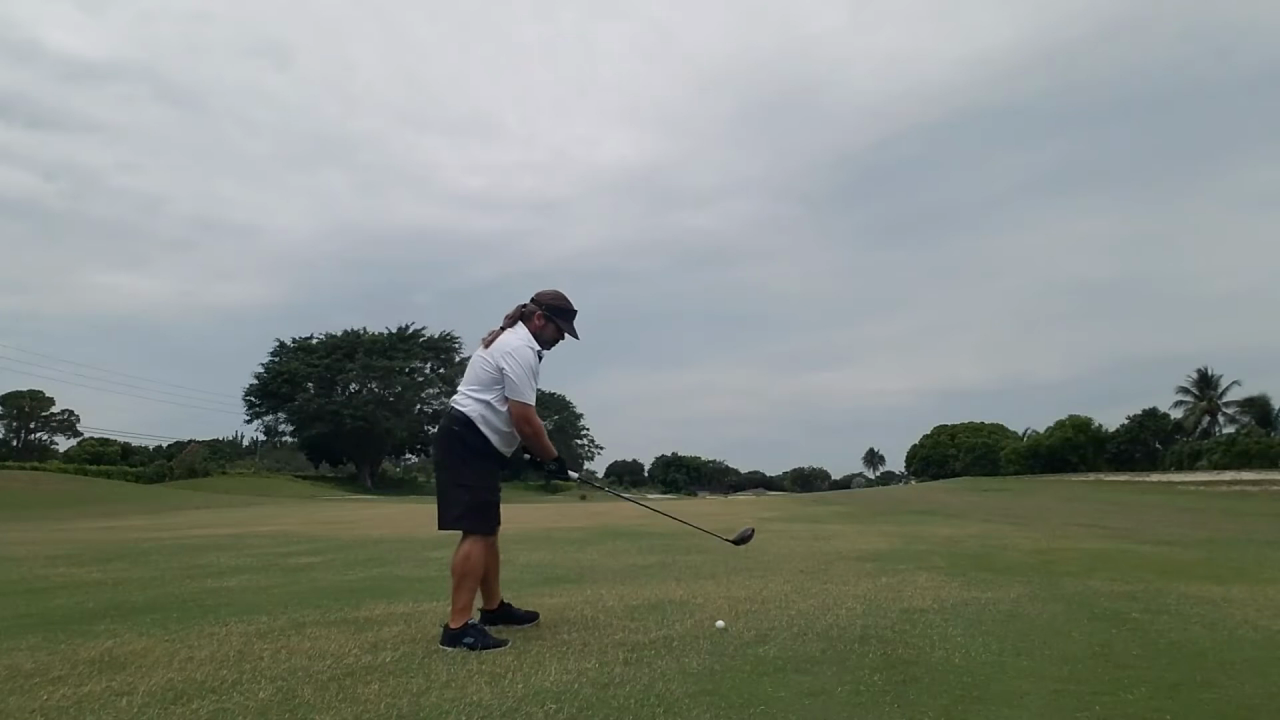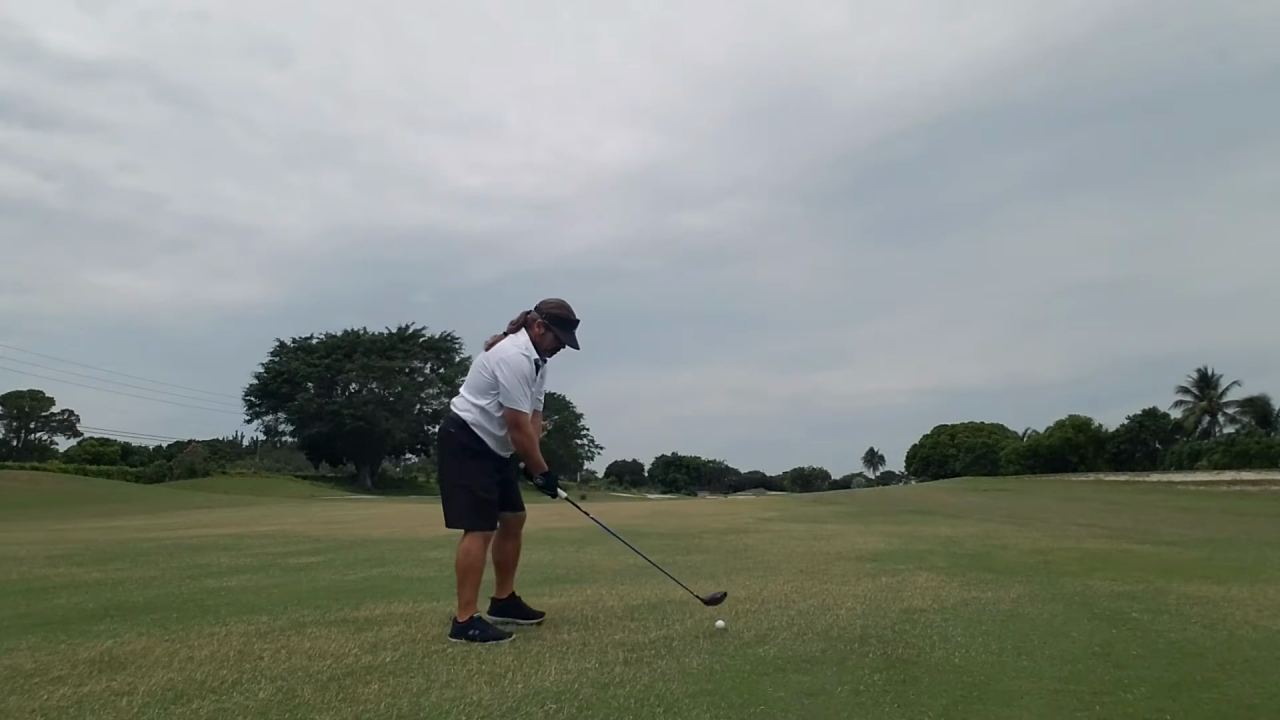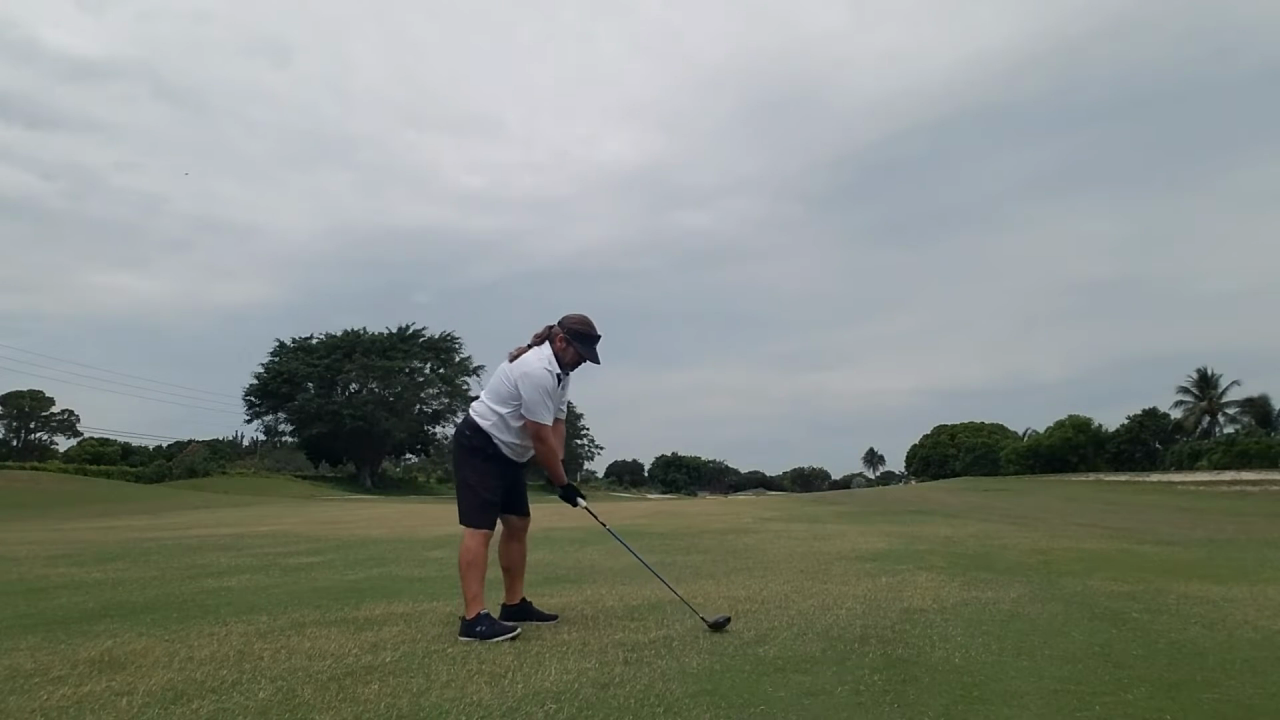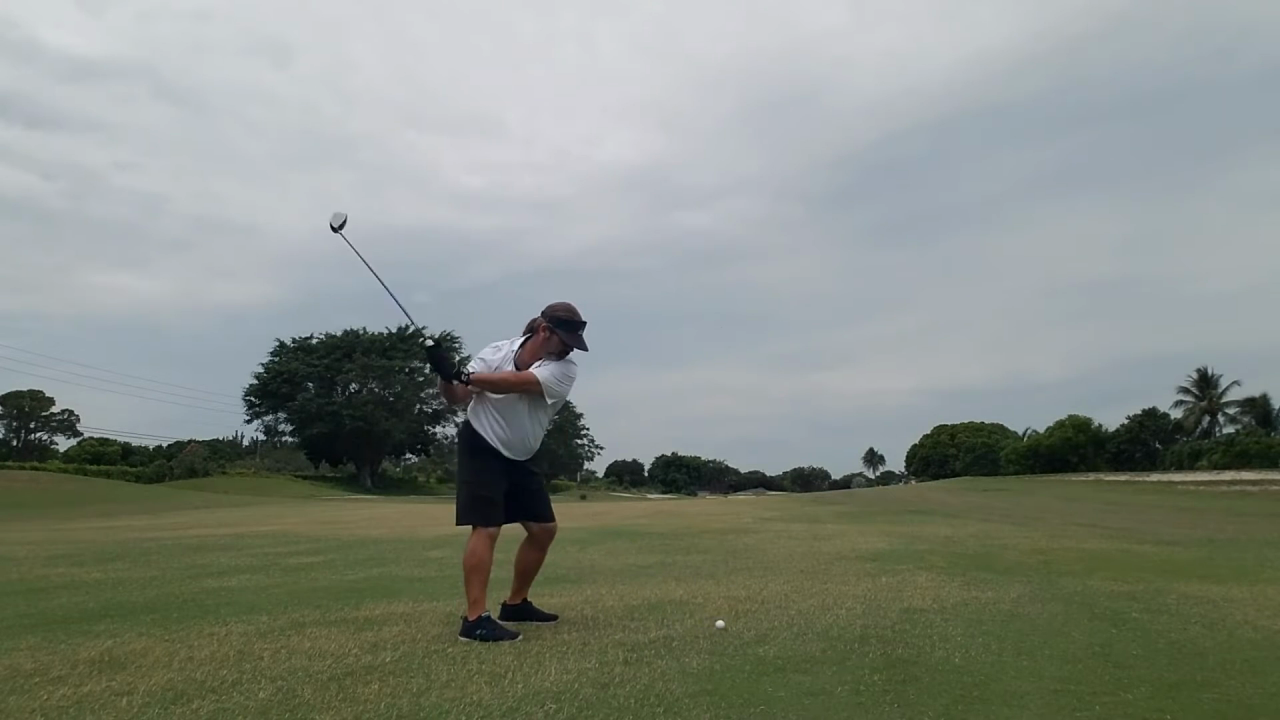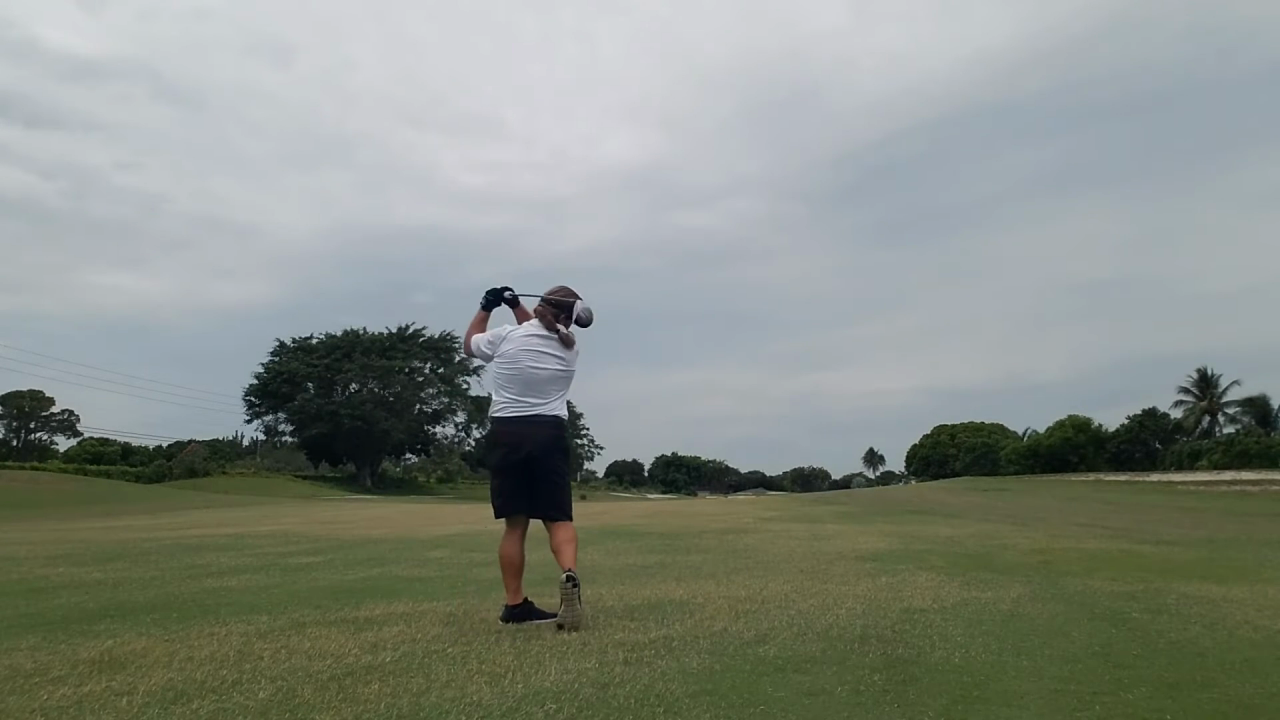
dt=1s
person 1, frame 1
left shoulder: (516, 344)
right shoulder: (520, 350)
left elbow: (518, 416)
right elbow: (524, 419)
left wrist: (538, 453)
right wrist: (553, 458)
left hip: (477, 446)
right hip: (466, 444)
left knee: (488, 530)
right knee: (475, 532)
left ankle: (493, 607)
right ankle: (458, 627)
person 1, frame 2
left shoulder: (536, 359)
right shoulder: (513, 357)
left elbow: (533, 416)
right elbow: (518, 426)
left wrist: (530, 463)
right wrist: (542, 471)
left hip: (492, 449)
right hip: (467, 445)
left knee: (513, 520)
right knee: (480, 529)
left ankle: (504, 599)
right ankle: (465, 620)
person 1, frame 3
left shoulder: (559, 370)
right shoulder: (537, 370)
left elbow: (556, 427)
right elbow: (541, 437)
left wrist: (557, 470)
right wrist: (562, 482)
left hip: (504, 453)
right hip: (478, 447)
left knee: (517, 524)
right knee: (480, 528)
left ankle: (514, 603)
right ankle: (473, 618)
person 1, frame 4
left shoulder: (564, 370)
right shoulder: (498, 352)
left elbow: (517, 382)
right elbow: (455, 397)
left wrist: (467, 376)
right wrist: (448, 375)
left hip: (521, 459)
right hip: (480, 449)
left knee: (544, 529)
right knee: (486, 529)
left ankle: (515, 604)
right ankle: (475, 619)
person 1, frame 5
left shoulder: (507, 336)
right shoulder: (570, 347)
left elbow: (470, 345)
left wrist: (486, 307)
right wrist: (518, 306)
left hip: (506, 435)
right hip: (549, 435)
left knee: (515, 523)
right knee: (559, 518)
left ankle: (515, 603)
right ankle: (570, 574)
